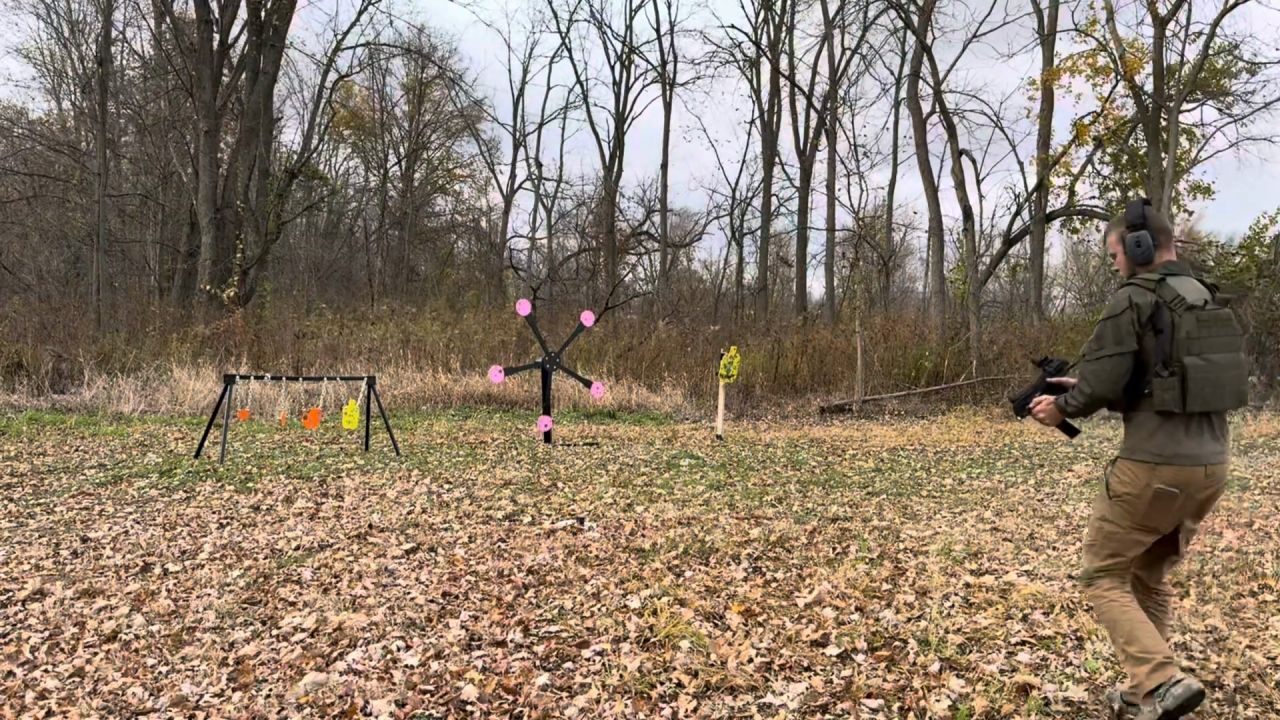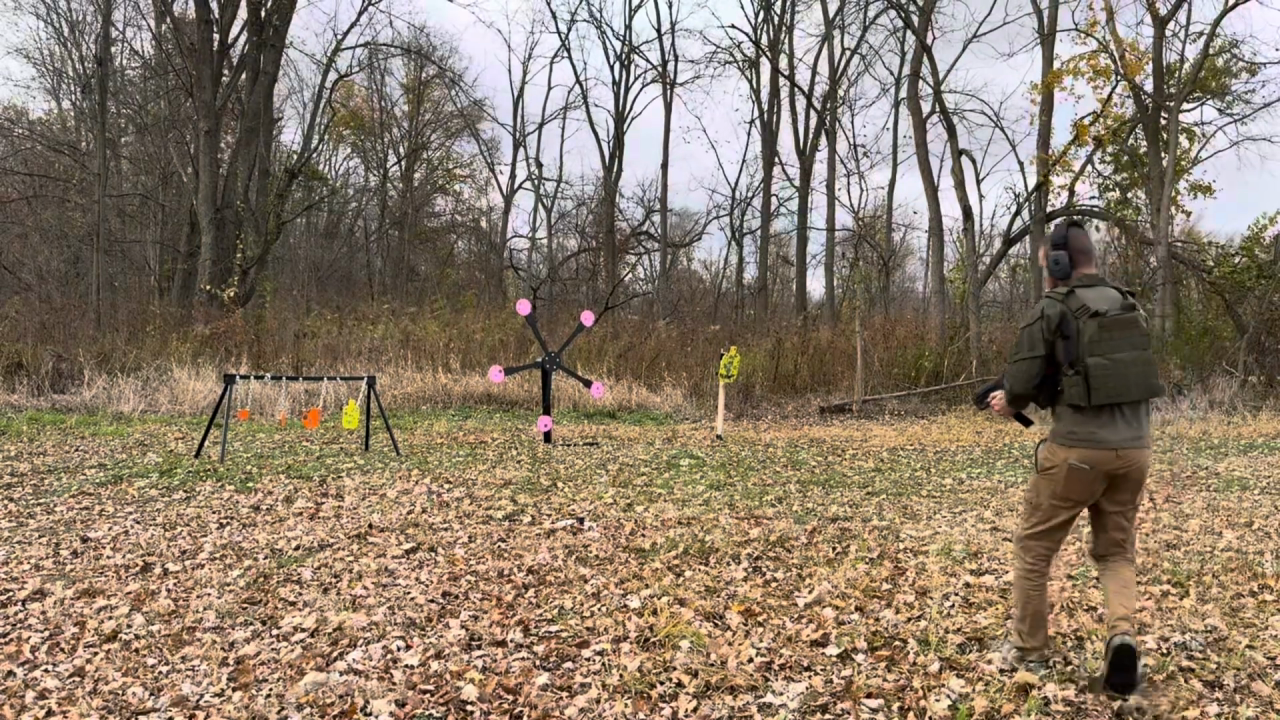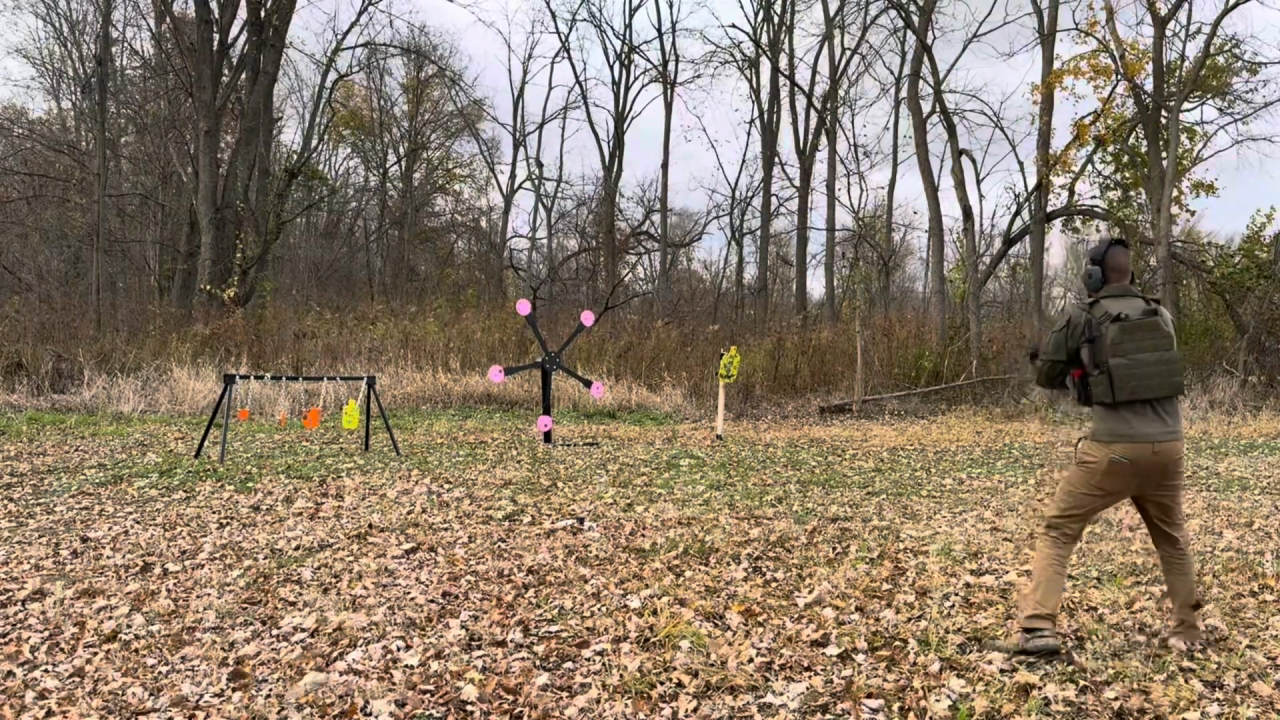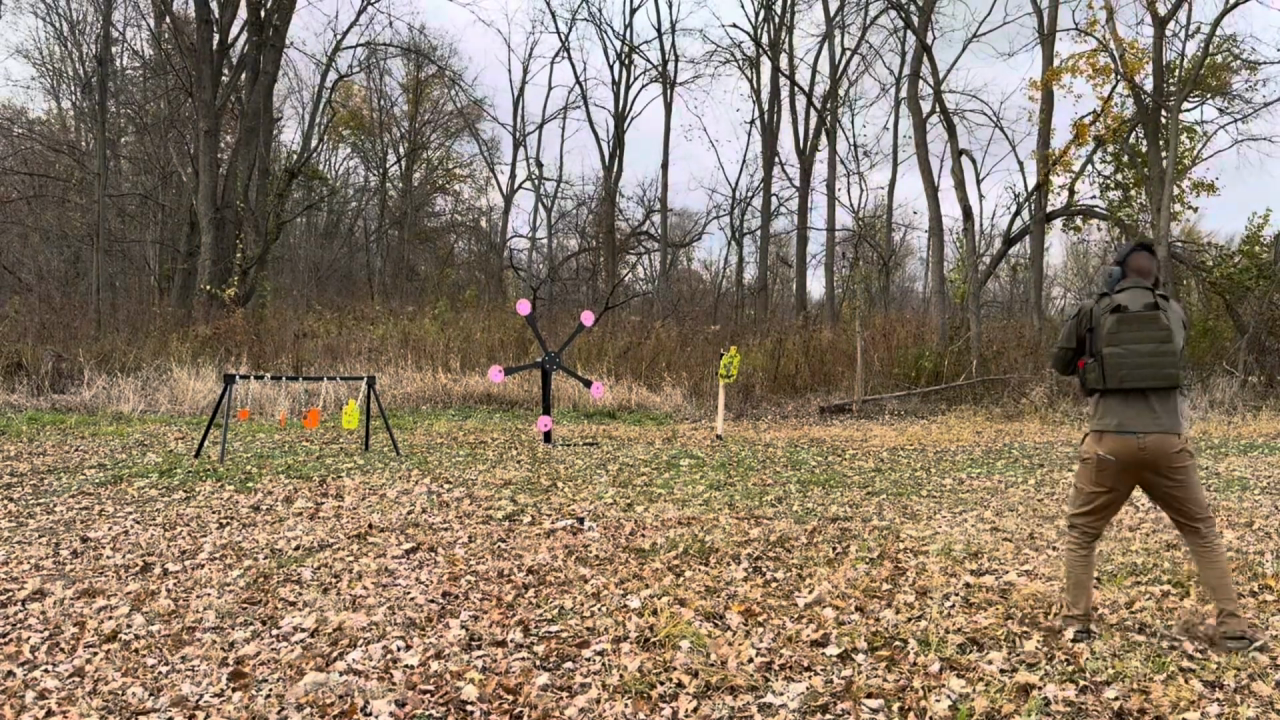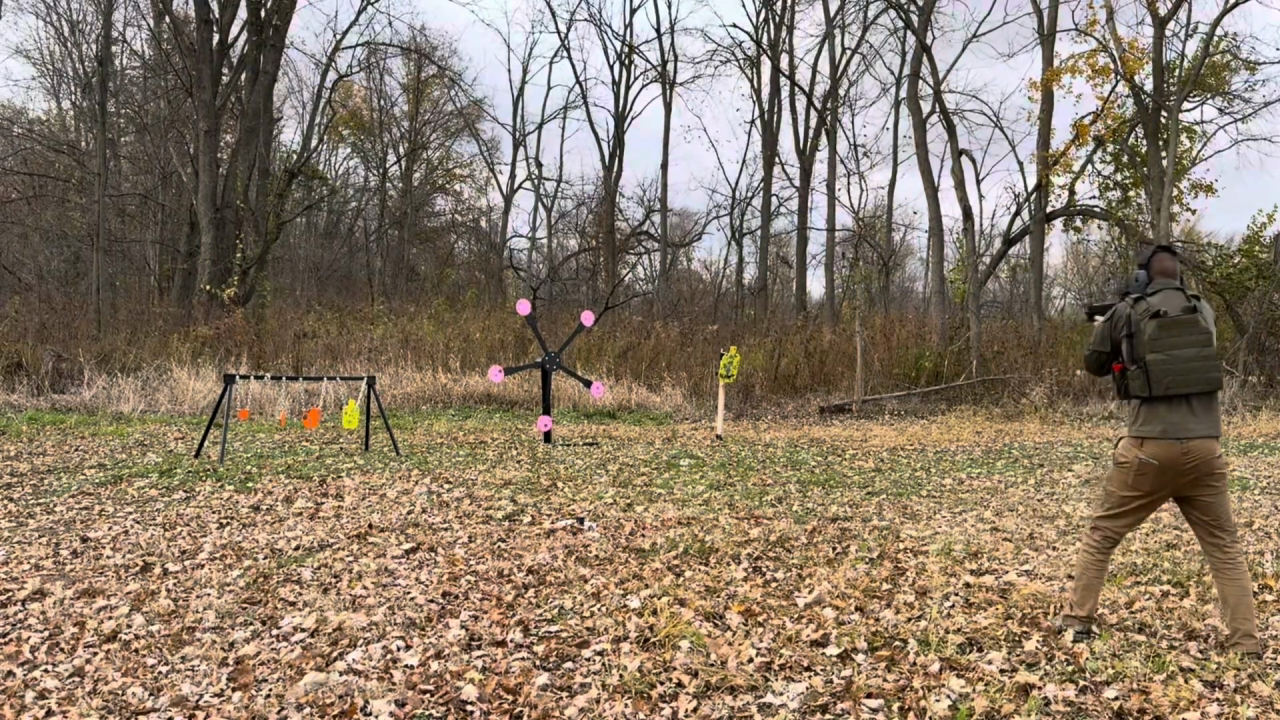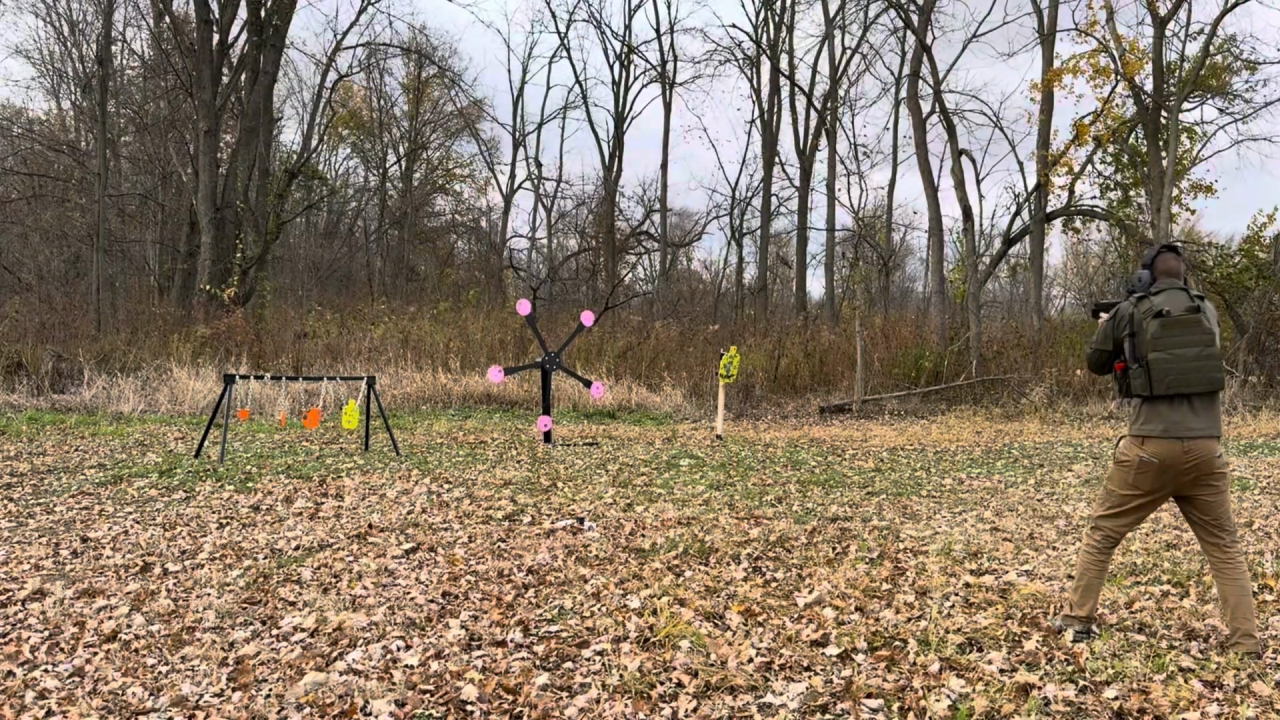
dt=0.5s
person 1, frame 1
left shoulder: (1132, 300)
right shoulder: (1206, 300)
left elbow: (1102, 384)
left wrist: (1063, 406)
right wrist: (1082, 387)
left hip: (1153, 469)
right hip: (1209, 468)
left knee: (1102, 577)
right knee: (1149, 581)
person 1, frame 2
left shoulder: (1051, 309)
right shoulder: (1131, 308)
left elbow: (1022, 381)
left wrist: (1010, 402)
left hip: (1075, 453)
right hip: (1133, 454)
left knee: (1034, 549)
right knee: (1115, 555)
left ankle: (1030, 648)
right ankle: (1122, 634)
person 1, frame 3
left shoulder: (1078, 320)
right shoulder: (1162, 316)
left elbow: (1048, 377)
left wrist: (1061, 361)
left hip: (1112, 450)
right hip: (1167, 447)
left knee: (1056, 532)
right knee: (1172, 539)
left ankle: (1038, 628)
right ankle: (1187, 632)
person 1, frame 4
left shoulder: (1091, 310)
right shoulder: (1175, 313)
left elbow: (1062, 363)
left hip: (1109, 444)
right hip: (1165, 443)
left knee: (1081, 533)
right knee: (1201, 531)
left ankle: (1076, 624)
right ankle: (1233, 626)
person 1, frame 5
left shoulder: (1125, 314)
right shoulder: (1204, 312)
left elbow: (1094, 364)
left wrist: (1104, 326)
left hip: (1148, 448)
right hip: (1204, 448)
left knee: (1101, 534)
right knee: (1224, 545)
left ankle: (1077, 620)
right ankle: (1246, 643)
person 1, frame 6
left shoulder: (1128, 313)
right shoulder: (1207, 312)
left elbow: (1097, 363)
left wrist: (1106, 325)
left hip: (1150, 447)
right hip: (1204, 447)
left knee: (1103, 533)
right knee: (1224, 545)
left ankle: (1078, 620)
right ankle: (1246, 641)
